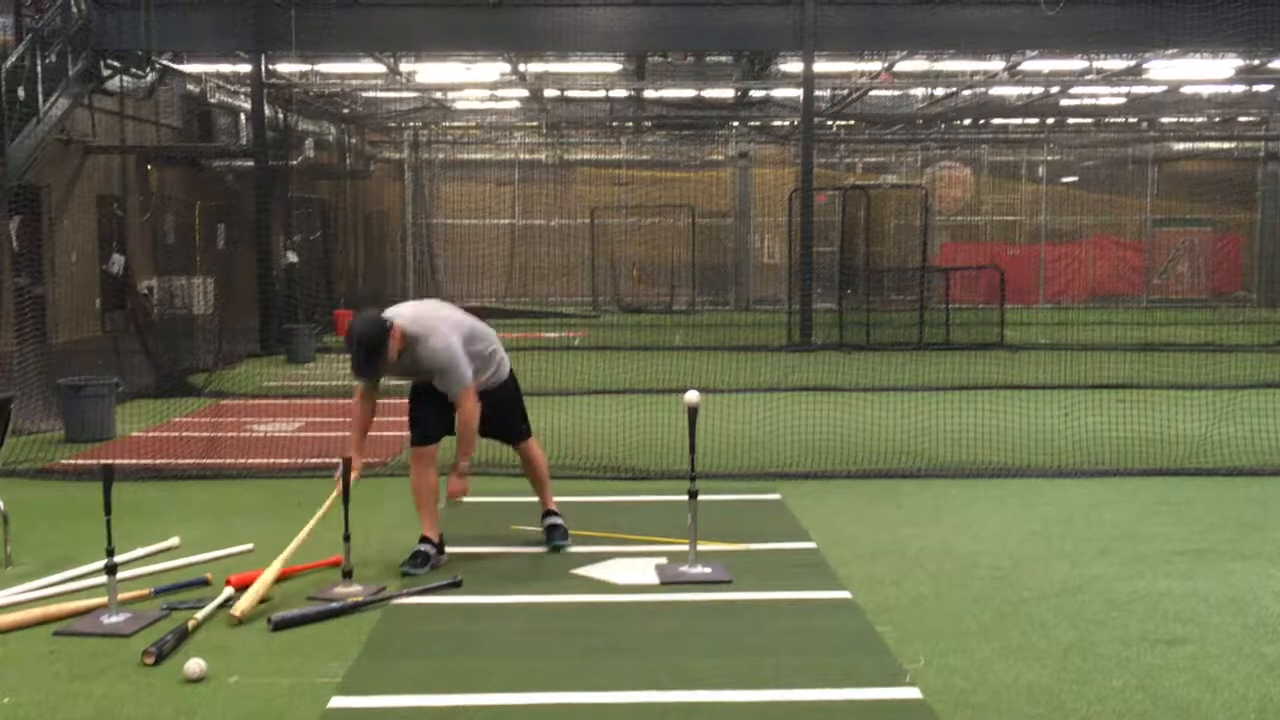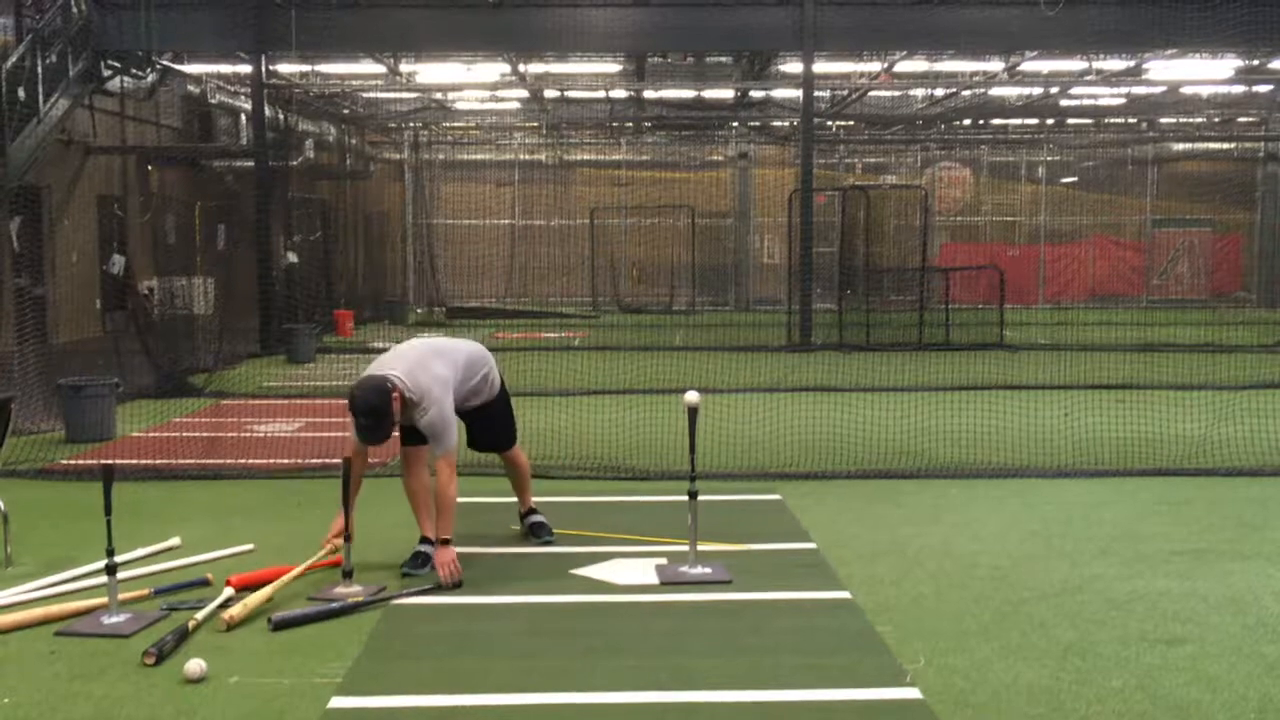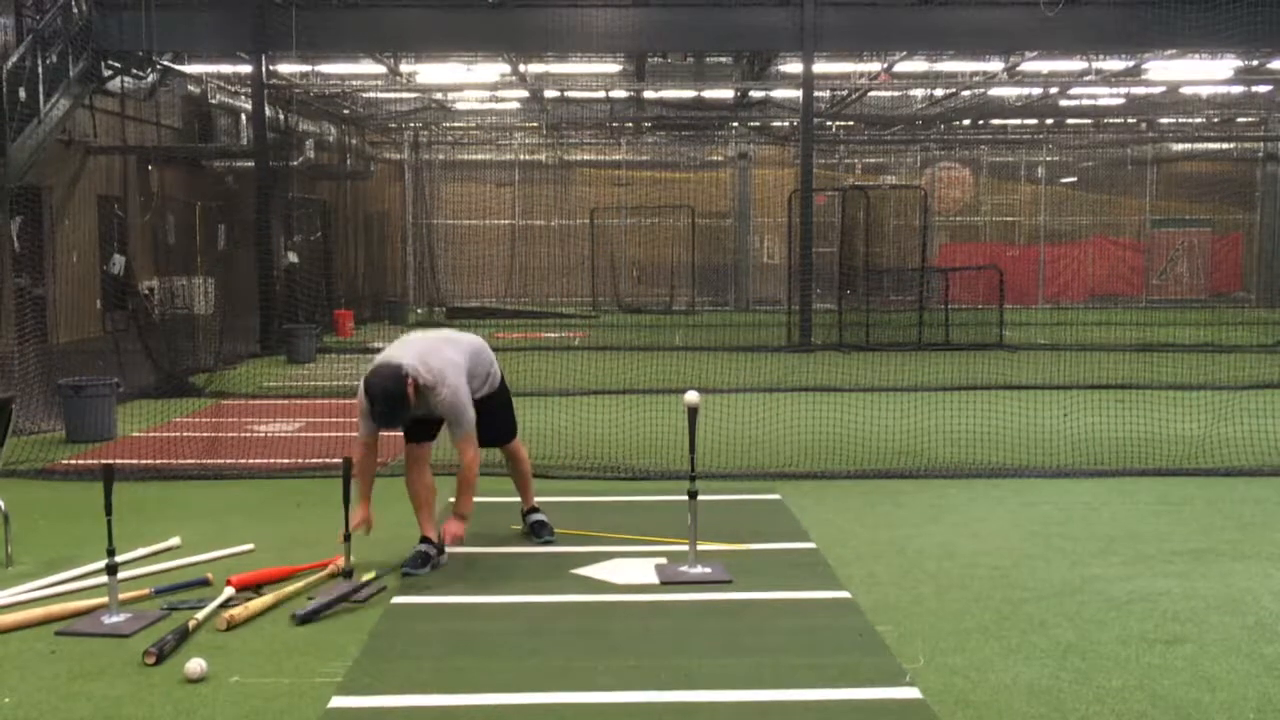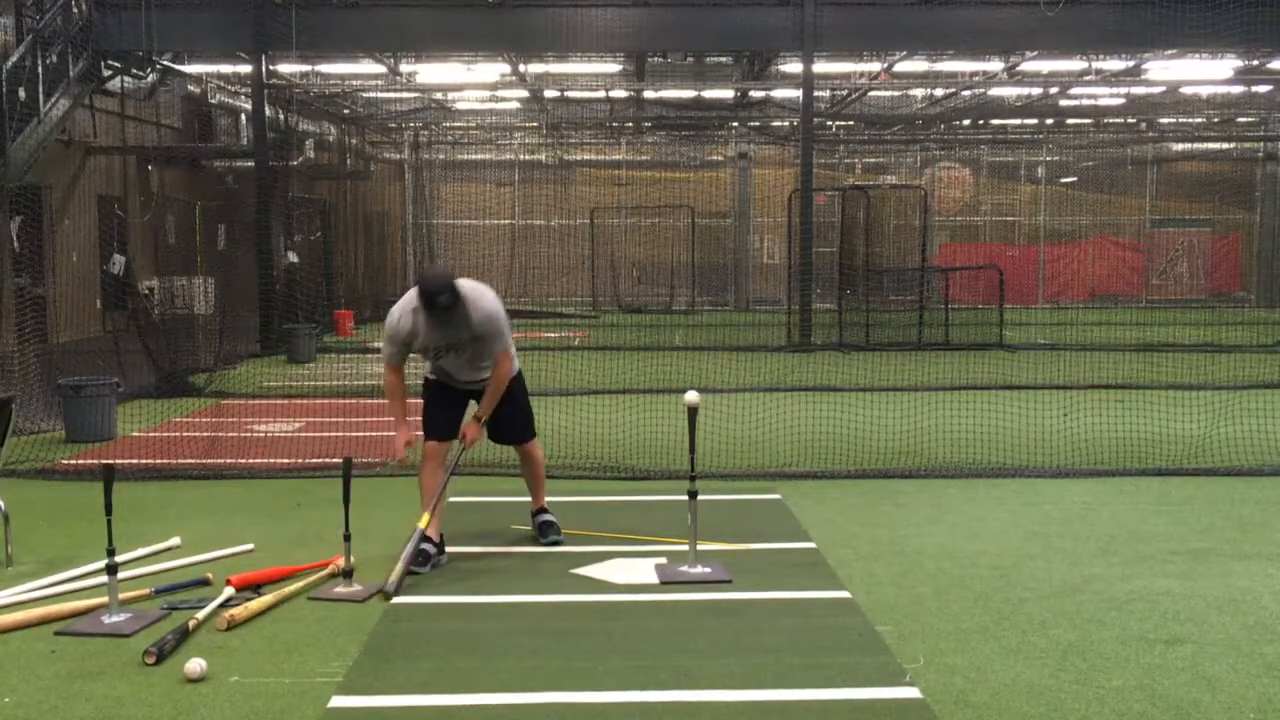
dt=0.3s
person 1, frame 1
left shoulder: (436, 342)
right shoulder: (371, 347)
left elbow: (469, 406)
right elbow: (365, 397)
left wrist: (461, 470)
right wrist: (355, 454)
left hip: (487, 370)
left knee: (522, 442)
right knee: (421, 454)
left ankle: (550, 514)
right ankle: (431, 540)
person 1, frame 2
left shoulder: (430, 403)
right shoulder: (368, 396)
left elbow: (446, 476)
right elbow: (357, 454)
left wrist: (445, 543)
right wrist: (345, 513)
left hip: (478, 380)
left knee: (508, 450)
right knee: (411, 457)
left ankle: (528, 510)
right ankle: (427, 540)
person 1, frame 3
left shoulder: (447, 389)
right shoulder: (372, 390)
left elbow: (469, 456)
right elbow: (365, 447)
left wrist: (460, 516)
right wrist: (363, 505)
left hip: (479, 375)
right hip: (425, 382)
left knee: (508, 445)
right knee: (415, 454)
left ankle: (530, 510)
right ankle: (430, 542)
person 1, frame 4
left shoulder: (485, 307)
right shoulder: (400, 319)
left elbow: (503, 365)
right elbow: (393, 371)
left wrist: (479, 419)
right wrist: (402, 426)
left hip: (495, 370)
right hip: (444, 379)
left knee: (526, 443)
right knee: (433, 450)
left ankle: (541, 511)
right ankle: (433, 540)
